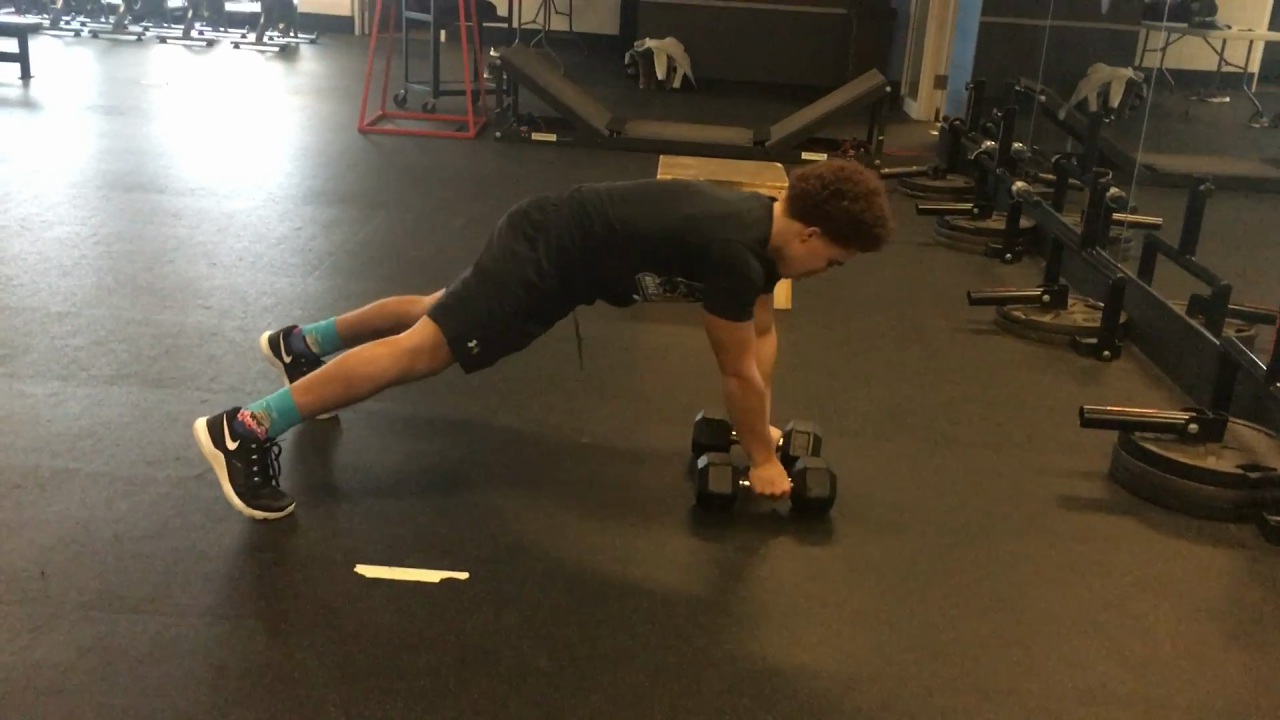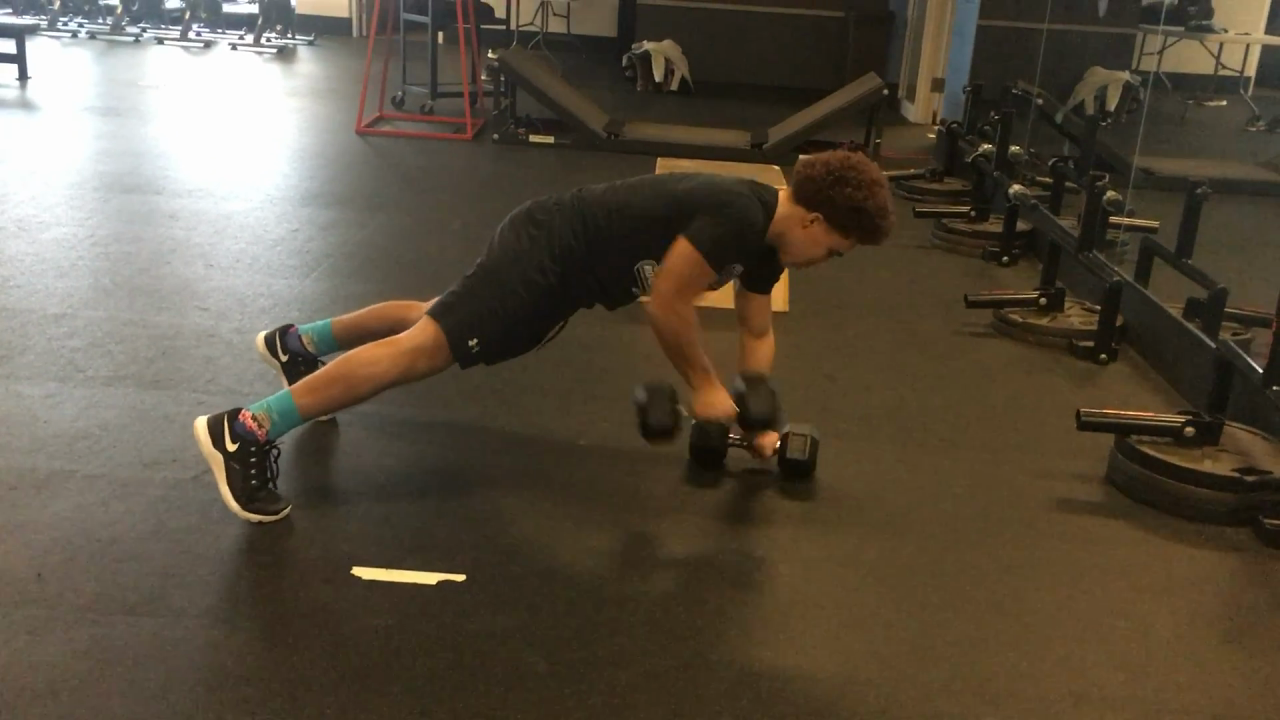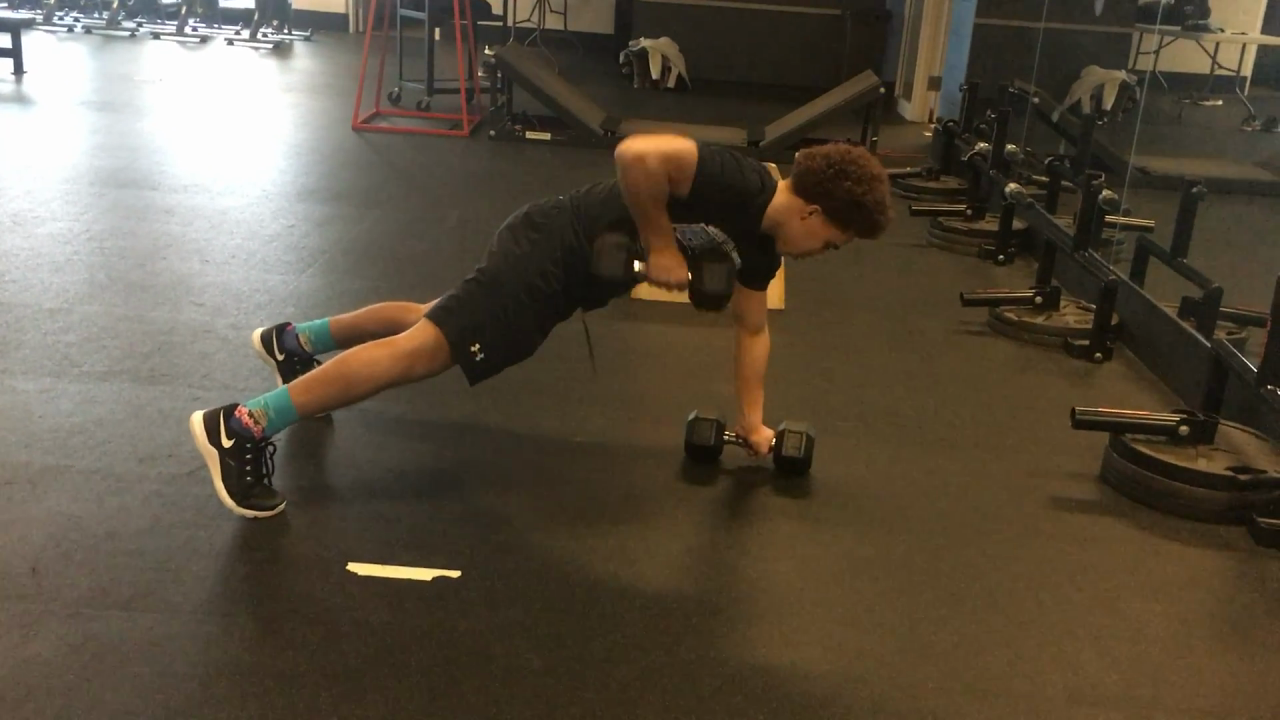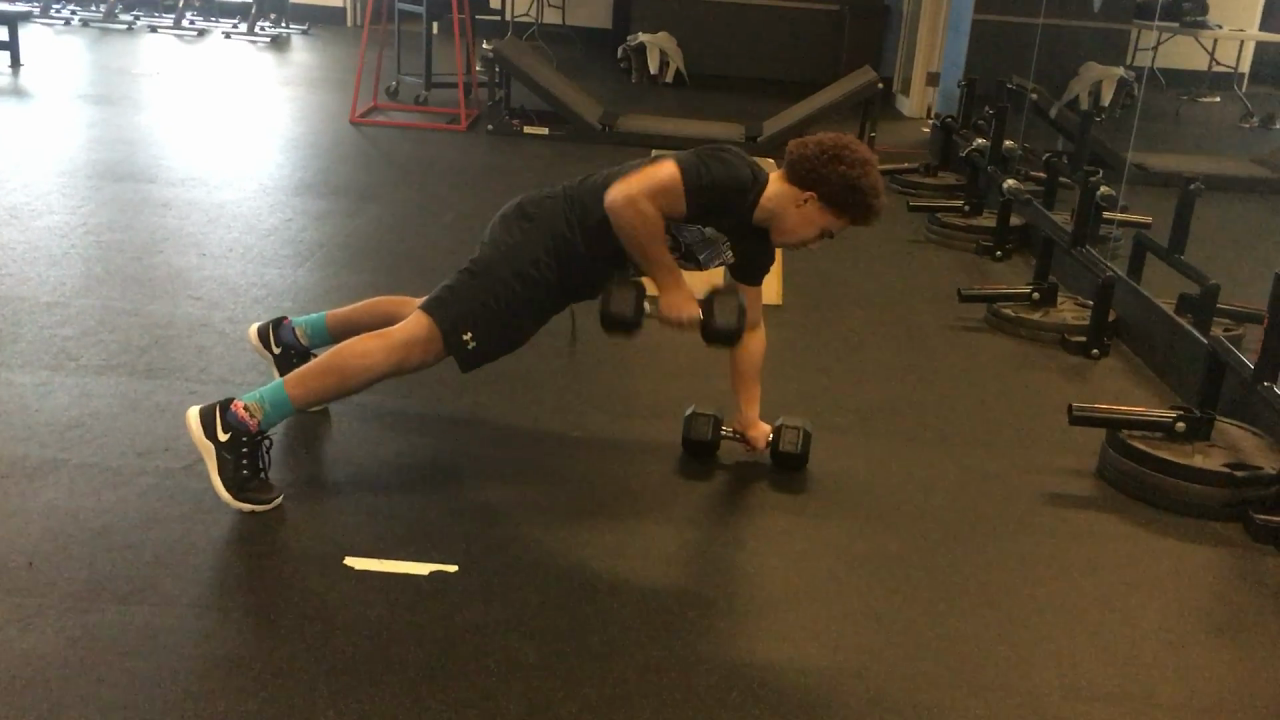
dt=0.3s
person 1, frame 1
left shoulder: (763, 225)
right shoulder: (732, 249)
left elbow: (762, 332)
right elbow: (738, 370)
left wrist: (761, 424)
right wrist: (762, 461)
left hip: (557, 242)
right hip: (548, 246)
left knee: (438, 310)
right knee: (424, 347)
left ankle: (302, 344)
right ankle: (245, 430)
person 1, frame 2
left shoulder: (765, 243)
right shoulder: (737, 212)
left elbow: (757, 332)
right elbow: (663, 305)
left wrist: (756, 425)
right wrist: (704, 386)
left hip: (564, 264)
right hip: (549, 247)
left knee: (435, 313)
right knee: (425, 347)
left ankle: (297, 342)
right ankle: (244, 431)
person 1, frame 3
left shoulder: (760, 237)
right shoulder: (739, 181)
left elbow: (751, 329)
right elbow: (634, 154)
left wrist: (751, 423)
right wrist: (660, 249)
left hip: (570, 272)
right hip: (551, 251)
left knee: (432, 318)
right knee: (425, 349)
left ankle: (293, 340)
right ankle: (241, 428)
person 1, frame 4
left shoulder: (755, 231)
right shoulder: (728, 177)
left elbow: (748, 326)
right elbow: (623, 201)
left wrist: (748, 417)
right wrist: (670, 290)
left hip: (561, 268)
right hip: (543, 241)
left knee: (428, 309)
right knee: (419, 339)
left ankle: (291, 334)
right ankle: (236, 421)
